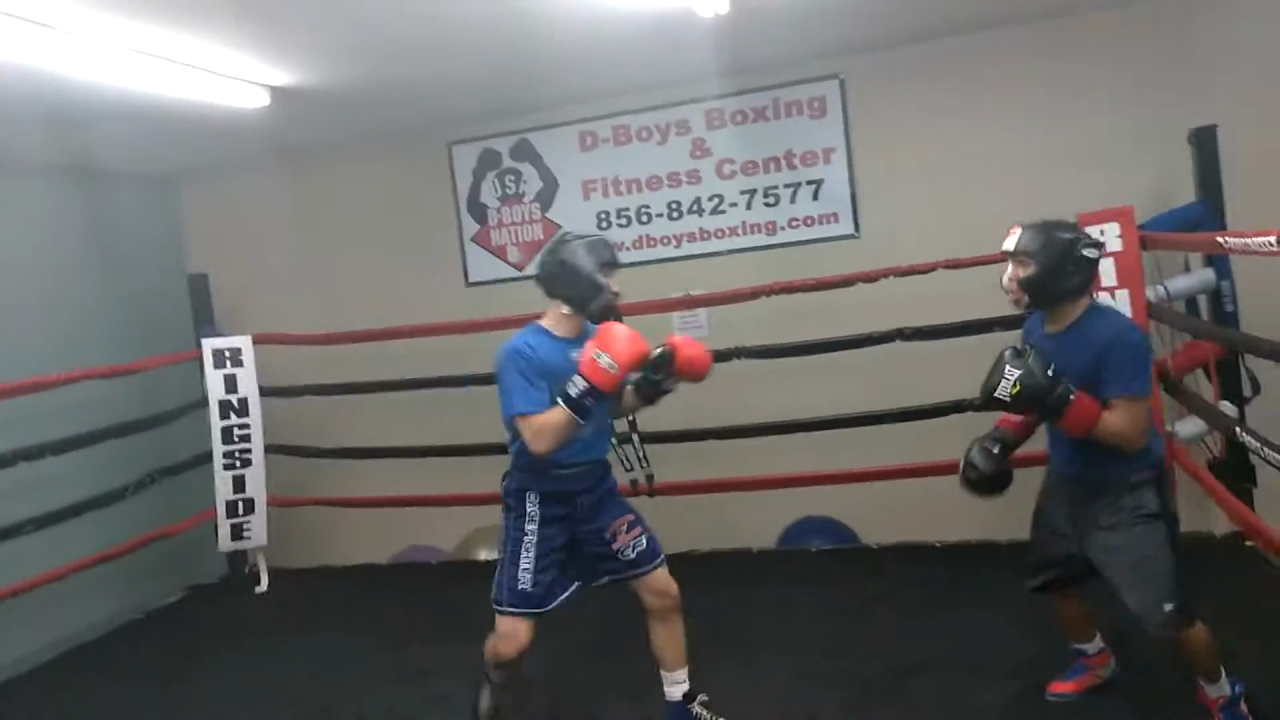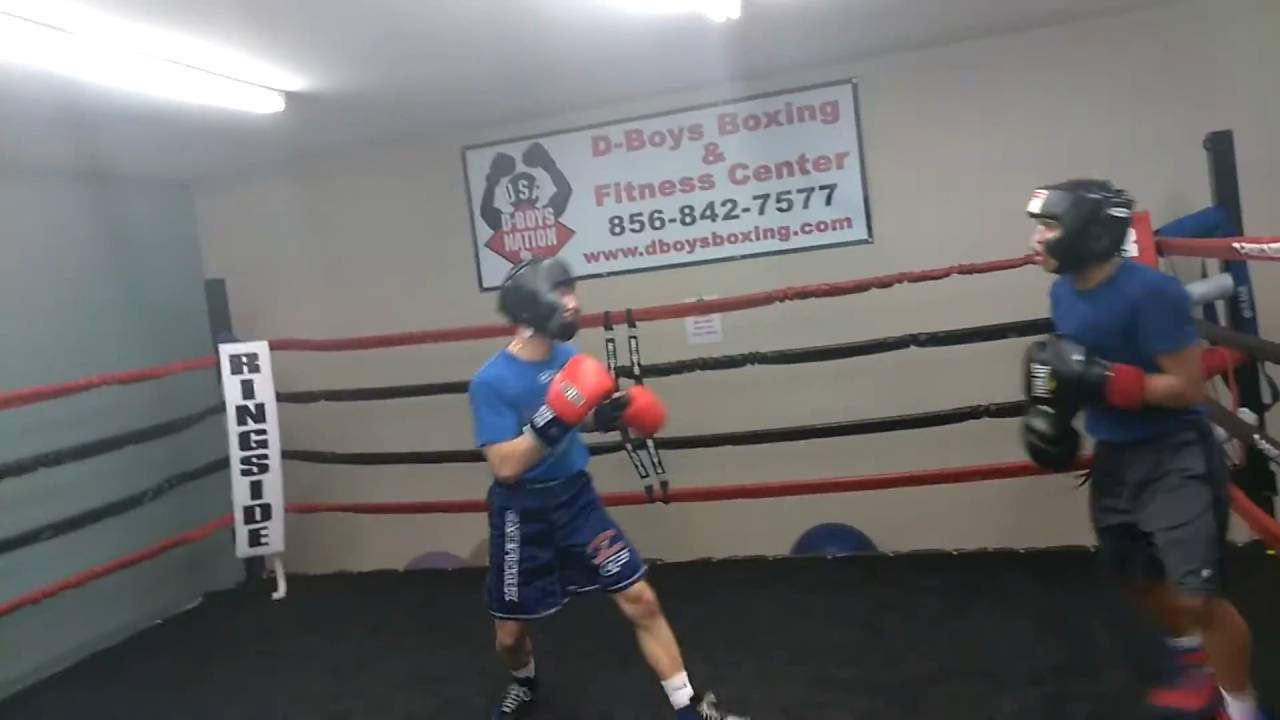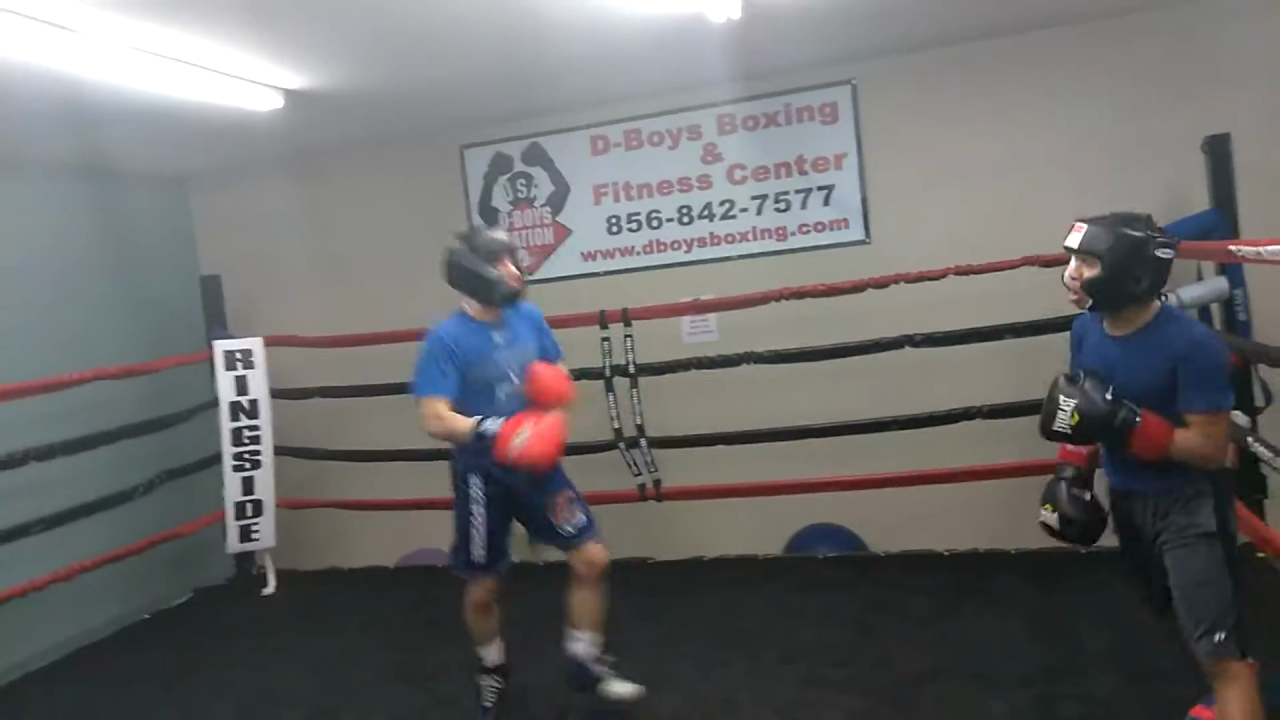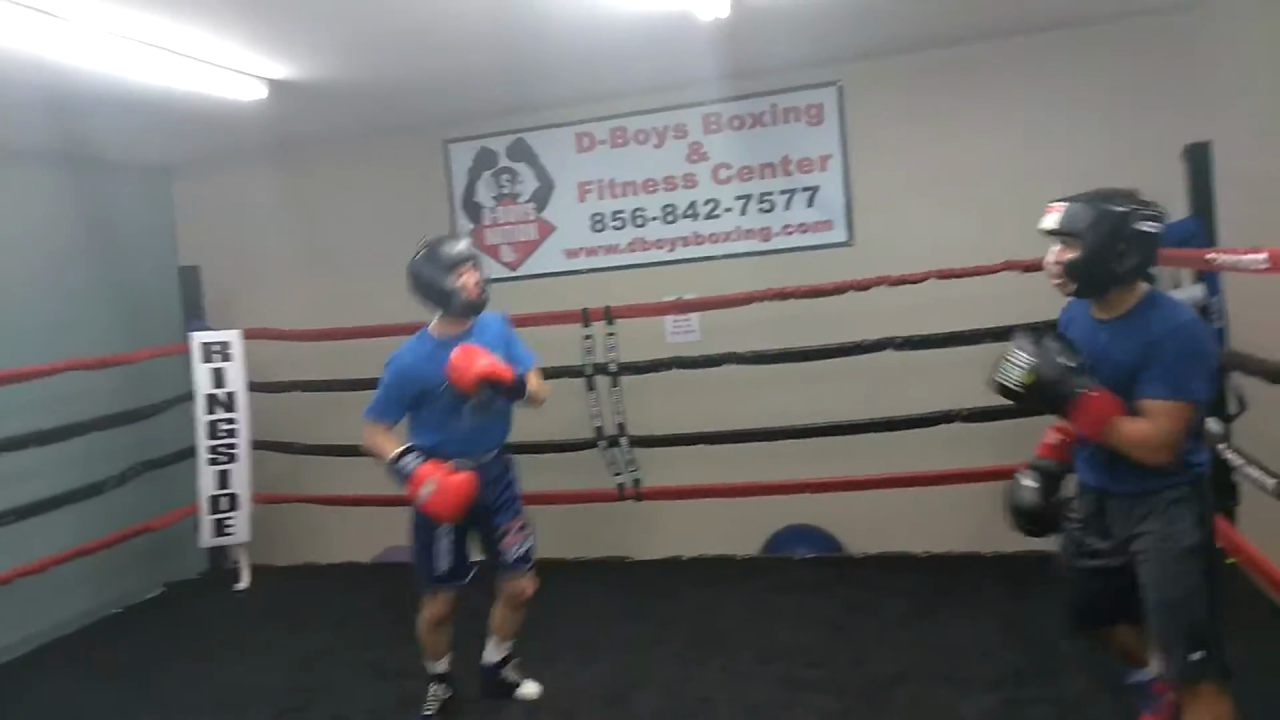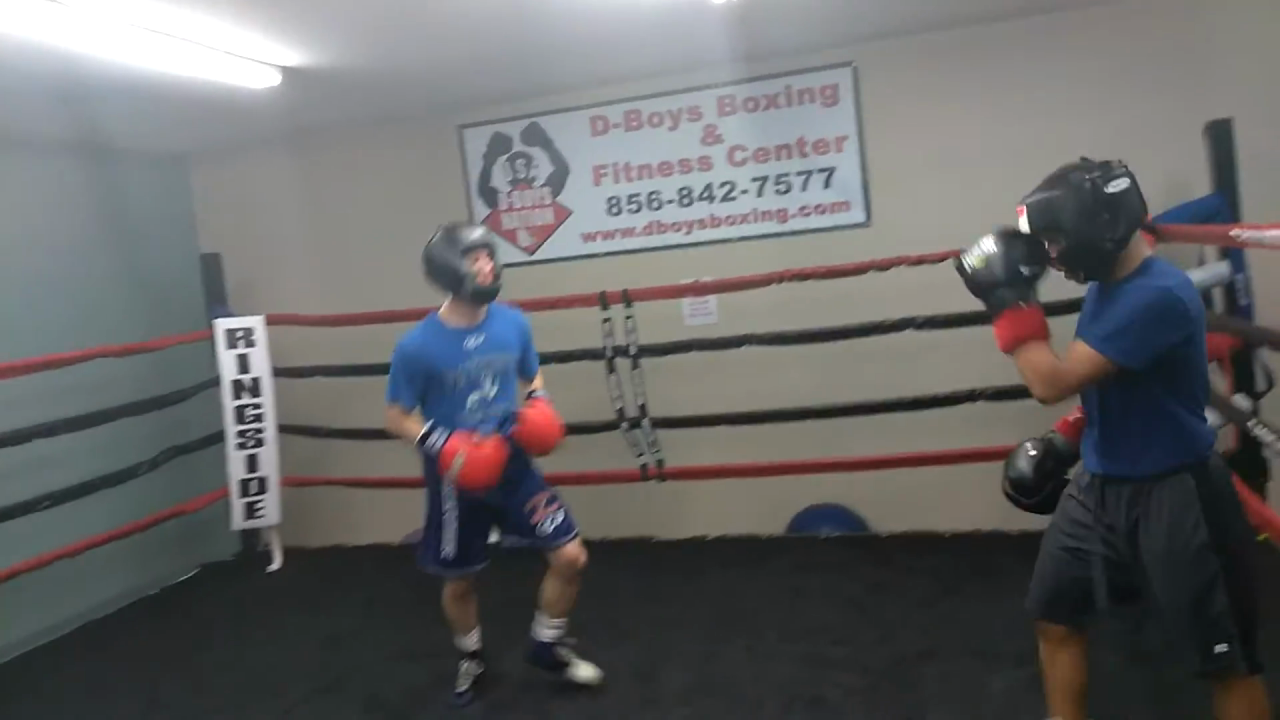
dt=0.2s
person 1, frame 1
left shoulder: (1115, 336)
right shoulder: (1036, 326)
left elbow: (1133, 433)
left wrist: (1060, 403)
right wrist: (1005, 435)
left hip: (1129, 490)
right hip: (1068, 485)
left knee: (1165, 619)
right knee: (1056, 581)
right ankle: (1091, 657)
person 1, frame 2
left shoulder: (1150, 292)
right shoulder: (1065, 292)
left elbow: (1188, 386)
left wrist: (1099, 382)
right wrist: (1054, 405)
left hip: (1175, 455)
right hip: (1114, 455)
left knee: (1197, 592)
right knee: (1138, 570)
right ankle: (1194, 658)
person 1, frame 3
left shoulder: (1191, 345)
right shoulder: (1085, 330)
left elbow: (1211, 450)
left wrist: (1124, 426)
right wrist: (1072, 469)
left hip: (1188, 504)
right hip: (1126, 498)
left knee: (1218, 649)
right knee: (1182, 609)
person 1, frame 4
left shoulder: (1176, 332)
right shoulder: (1074, 316)
left elbow: (1159, 446)
left wrist: (1067, 392)
right wrist: (1050, 462)
left hip: (1165, 509)
right hip: (1094, 500)
left knee: (1195, 669)
right knee: (1093, 614)
person 1, frame 5
left shoulder: (1159, 296)
right shoulder: (1109, 286)
left elbow: (1054, 383)
left wrist: (1010, 300)
right wrist: (1060, 439)
left hip: (1171, 494)
right hip: (1099, 484)
left knee: (1225, 658)
right knee: (1054, 614)
person 2, frame 1
left shoulder: (596, 336)
right shoulder: (521, 353)
left elbow: (619, 403)
right elbow: (539, 440)
left wrist: (661, 374)
right wrist: (587, 384)
left hip: (596, 486)
right hip: (539, 499)
left knee: (662, 593)
right knee: (514, 637)
person 2, frame 2
left shoulder: (569, 359)
right shoulder: (492, 382)
right elbow: (505, 465)
left wrist: (618, 410)
right wrist: (552, 417)
left hip: (576, 498)
right hip: (521, 514)
left knee: (641, 600)
right knee: (511, 632)
right ankle: (523, 681)
person 2, frame 3
left shoulder: (527, 317)
right shoulder: (445, 341)
left elbow: (560, 378)
right elbow: (434, 420)
left wrist: (555, 389)
right wrist: (498, 431)
left hip: (542, 459)
right hip: (484, 473)
left knee: (593, 561)
right knee: (484, 589)
left ankle: (586, 661)
right ankle: (492, 672)
person 2, frame 4
left shoulder: (498, 326)
right shoulder: (412, 360)
left elbow: (536, 392)
right elbow: (374, 432)
left wrist: (504, 375)
right wrist: (414, 469)
left hip: (493, 473)
right hip: (440, 486)
left knee: (521, 586)
right knee: (439, 602)
left ankle: (495, 665)
person 2, frame 5
left shoulder: (512, 322)
right shoulder: (418, 345)
left elbow: (530, 378)
right elbow: (397, 418)
left wrist: (535, 409)
right wrist: (439, 443)
left hip: (511, 463)
right hip: (457, 473)
left knee: (570, 558)
right knee: (459, 581)
left ankle: (548, 642)
right ankle: (471, 657)
